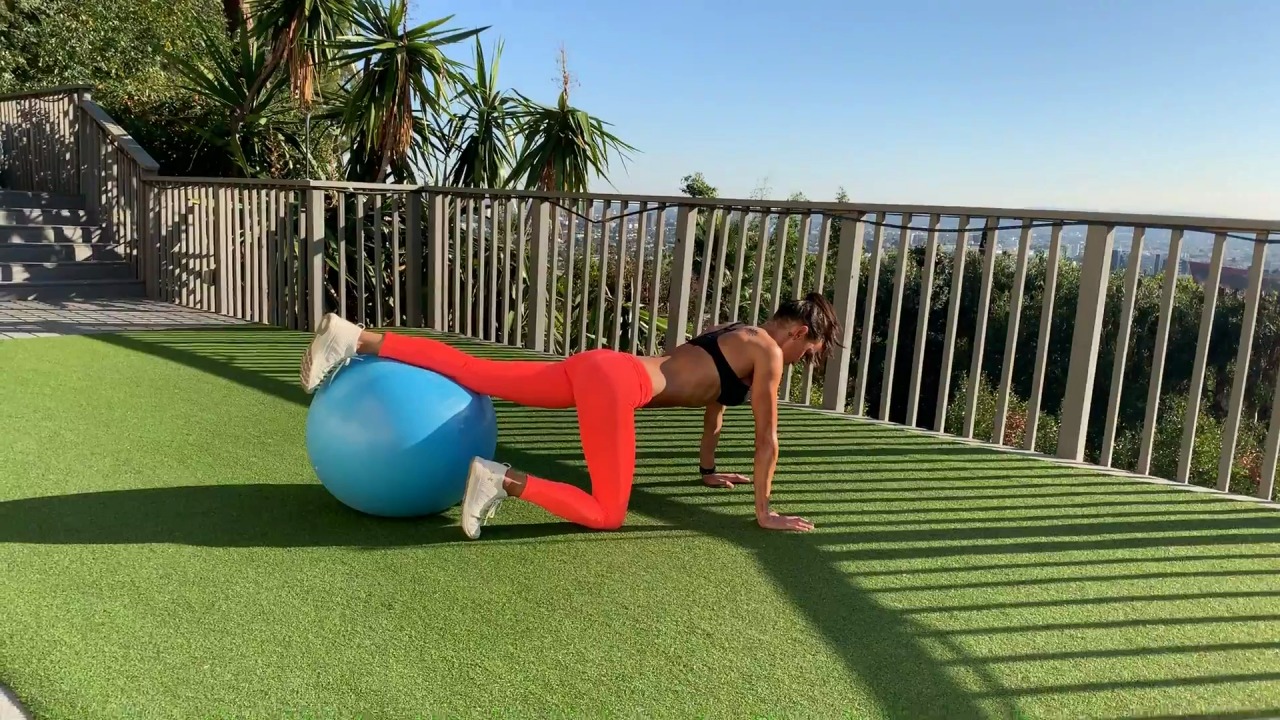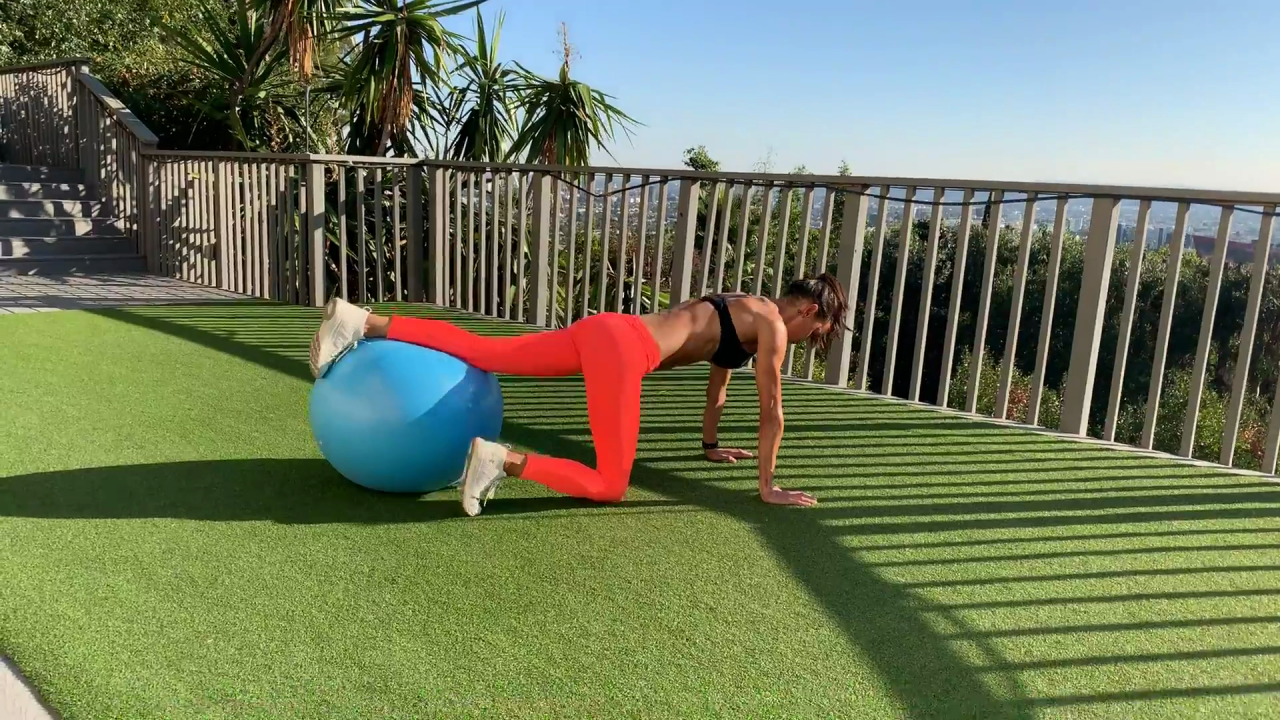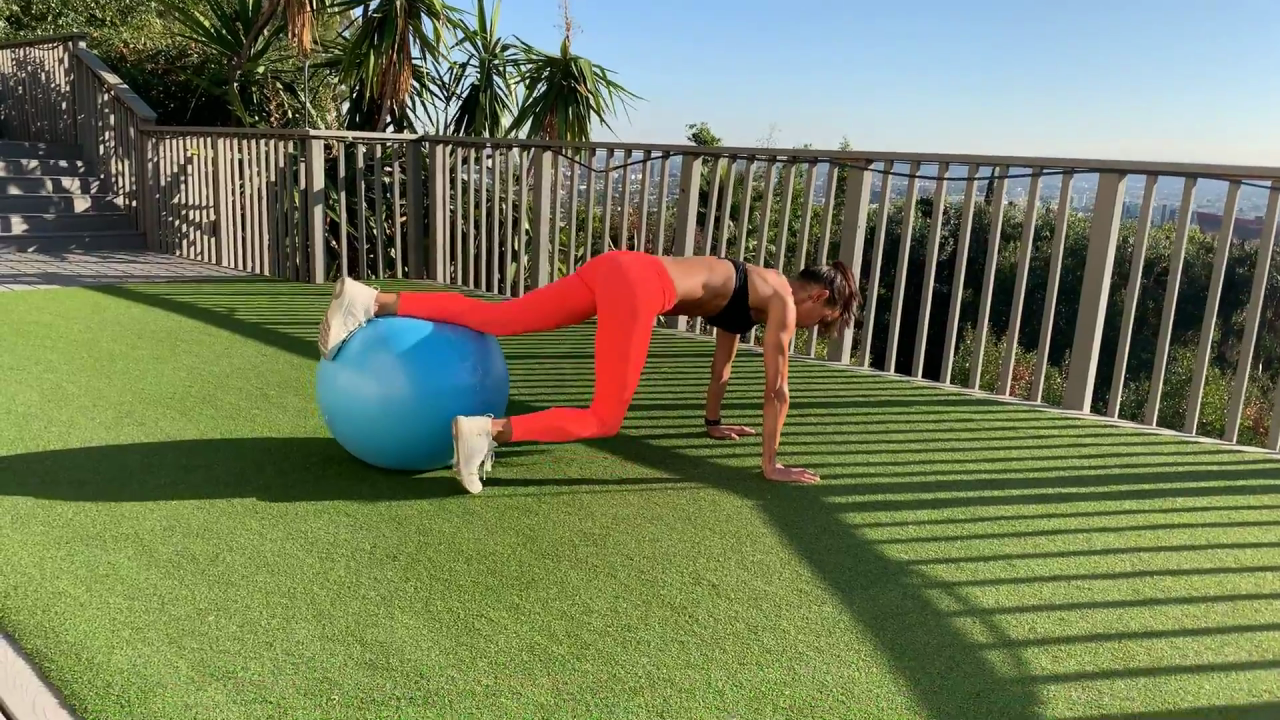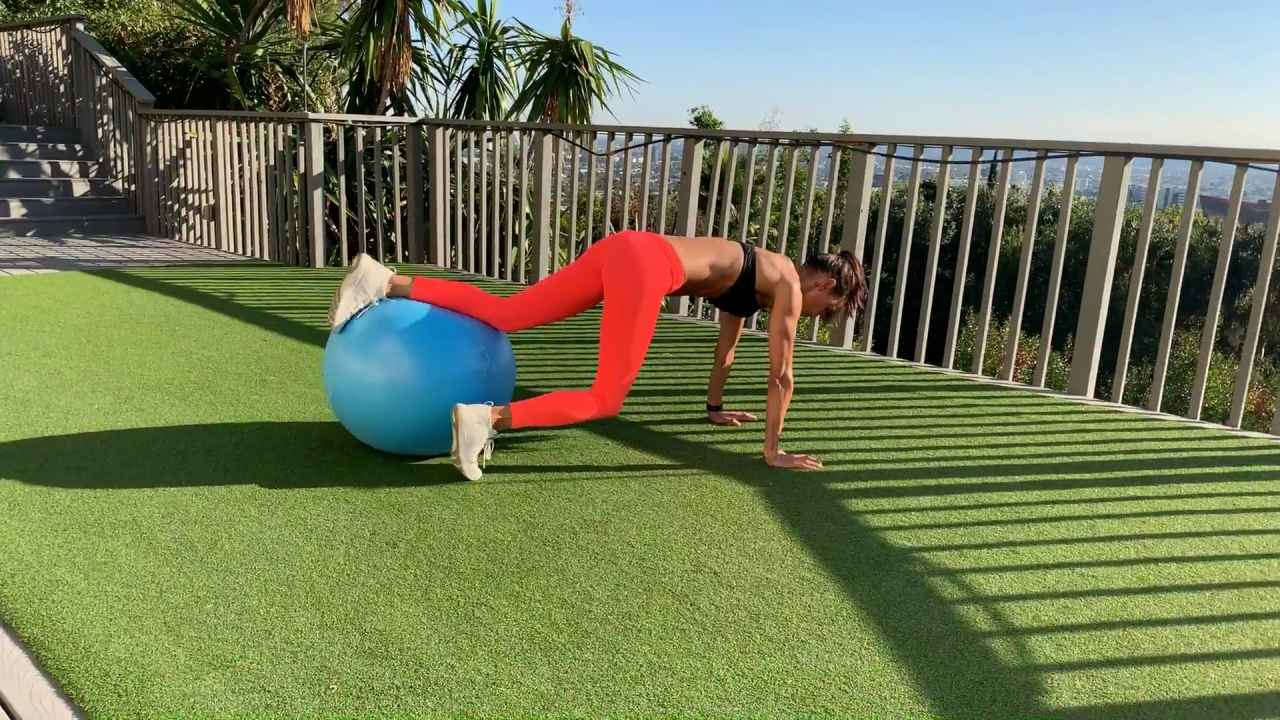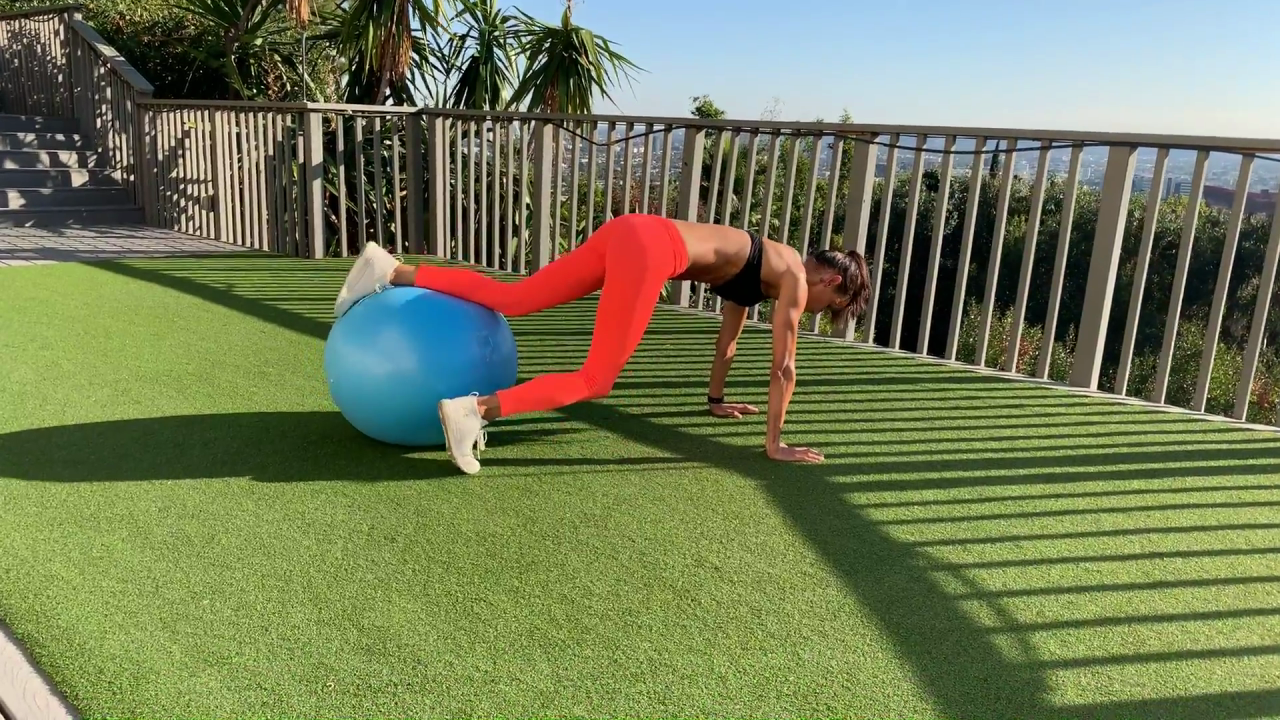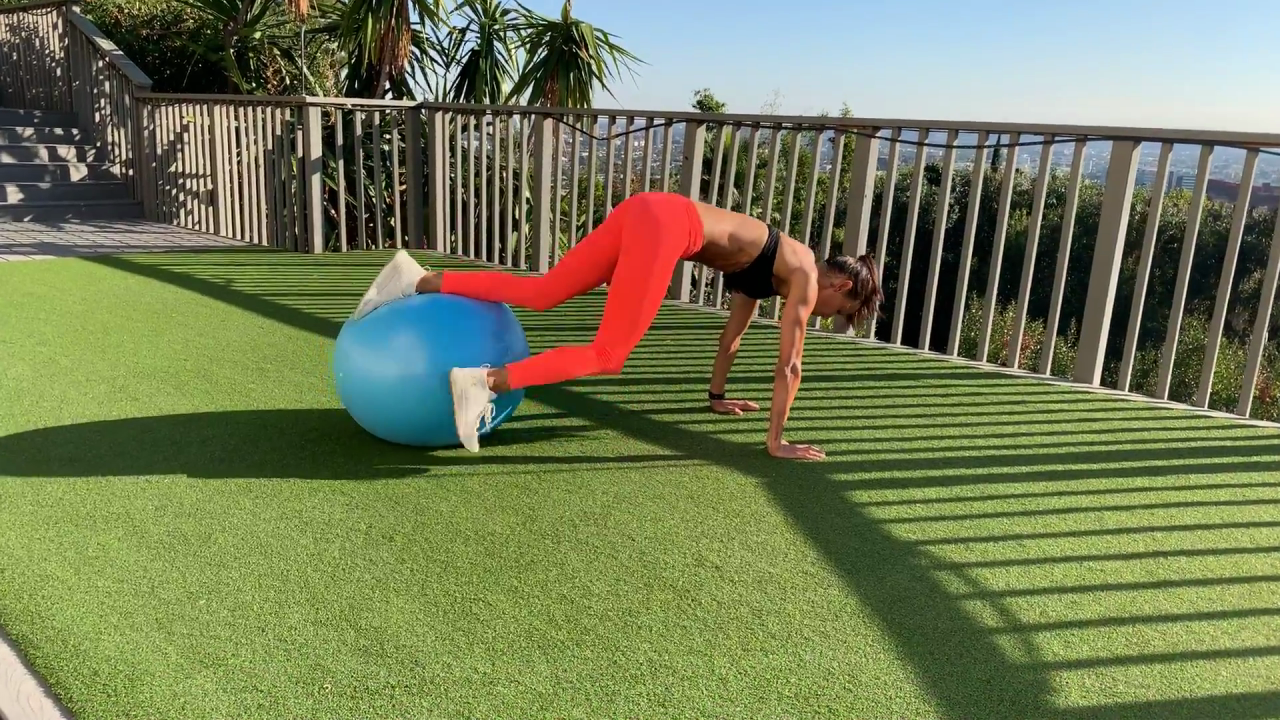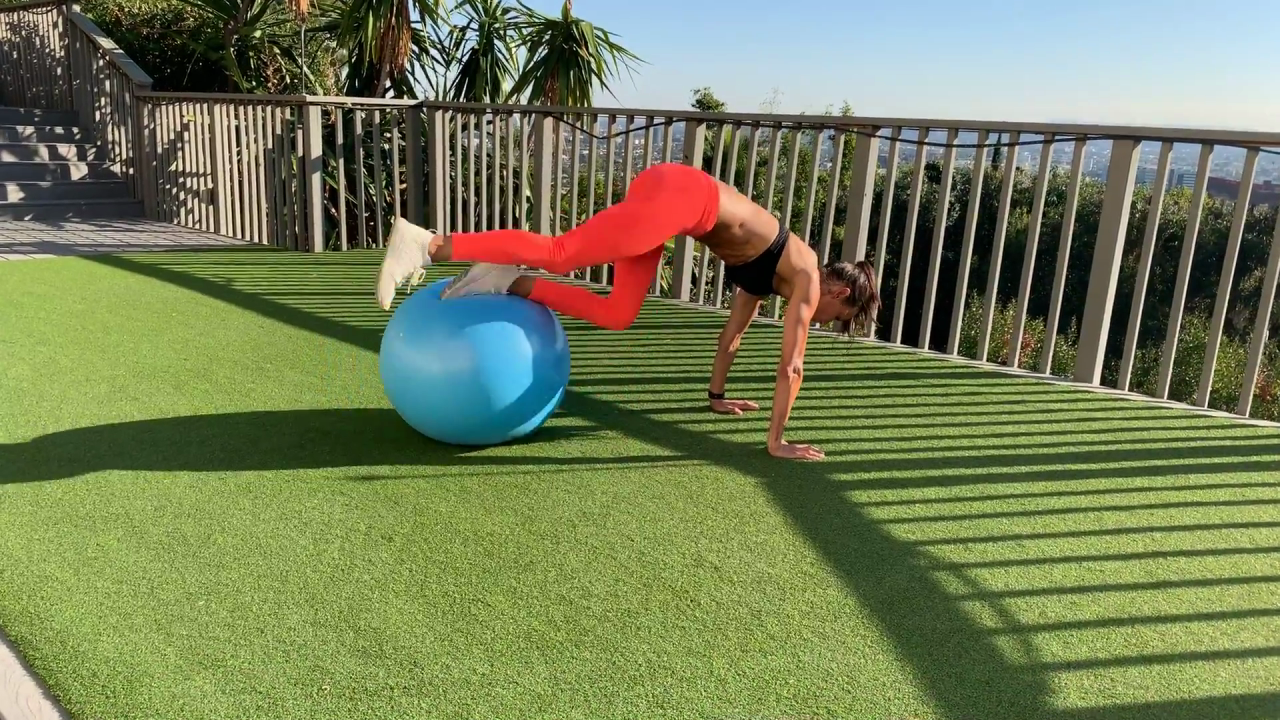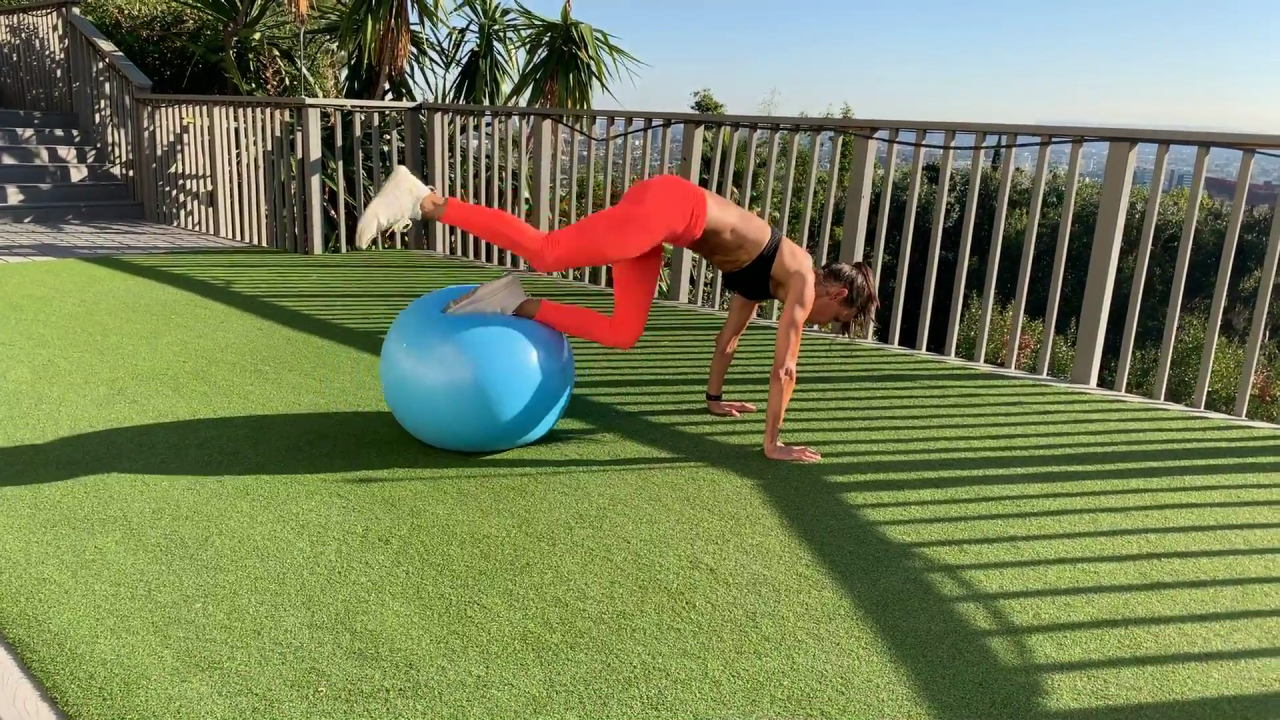
dt=0.3s
person 1, frame 1
left shoulder: (737, 338)
right shoulder: (769, 351)
left elbow: (713, 404)
right elbow: (766, 438)
left wrist: (708, 471)
right wrist: (764, 512)
left hip: (597, 369)
right hip: (615, 386)
left knee: (470, 373)
right knee: (609, 516)
left ankle: (352, 337)
right ankle: (503, 481)
person 1, frame 2
left shoulder: (743, 309)
right shoulder: (771, 322)
left elbow: (717, 382)
right elbow: (771, 412)
left wrist: (710, 445)
right wrist: (768, 487)
left hip: (600, 333)
right hip: (622, 349)
left knee: (476, 350)
right knee: (610, 487)
left ankle: (358, 322)
right ankle: (503, 460)
person 1, frame 3
left shoulder: (750, 293)
right shoulder: (783, 300)
left elbow: (723, 358)
right elbow: (776, 389)
left wrist: (713, 422)
right wrist: (770, 464)
left hip: (615, 269)
right hip: (635, 285)
left knee: (491, 317)
right knee: (603, 420)
left ankle: (368, 301)
right ankle: (489, 430)
person 1, frame 4
left shoulder: (754, 278)
right shoulder: (788, 284)
left elbow: (726, 343)
right elbow: (781, 375)
left wrist: (715, 408)
right wrist: (773, 450)
left hip: (621, 250)
right hip: (643, 264)
left knee: (502, 312)
right knee: (605, 400)
left ankle: (381, 282)
right ankle: (487, 418)
person 1, frame 5
left shoulder: (761, 271)
right shoulder: (795, 277)
left elbow: (729, 335)
right elbow: (783, 367)
left wrist: (716, 399)
right wrist: (775, 443)
left hip: (629, 233)
right hip: (648, 248)
left knee: (508, 298)
right knee: (594, 381)
left ankle: (387, 270)
right ankle: (475, 410)
person 1, frame 6
left shoulder: (771, 268)
right shoulder: (805, 275)
left elbow: (732, 331)
right elbow: (789, 366)
left wrist: (717, 396)
right wrist: (776, 441)
left hip: (643, 211)
right hip: (664, 224)
left knee: (536, 294)
right knee: (606, 357)
left ankle: (417, 279)
right ankle: (484, 382)
person 1, frame 7
left shoulder: (771, 273)
right shoulder: (807, 278)
left elbow: (733, 329)
right elbow: (790, 365)
left wrist: (716, 395)
right wrist: (777, 441)
left hip: (662, 186)
right hip: (680, 195)
left knee: (618, 316)
right knee: (554, 255)
left ankle: (512, 282)
right ankle: (425, 244)
person 1, frame 8
left shoulder: (767, 277)
right shoulder: (804, 280)
left elbow: (729, 334)
right elbow: (784, 368)
left wrist: (714, 398)
right wrist: (773, 442)
left hip: (657, 208)
right hip: (666, 203)
left knee: (623, 334)
right knee: (543, 253)
left ankle: (518, 306)
right ankle: (419, 196)
